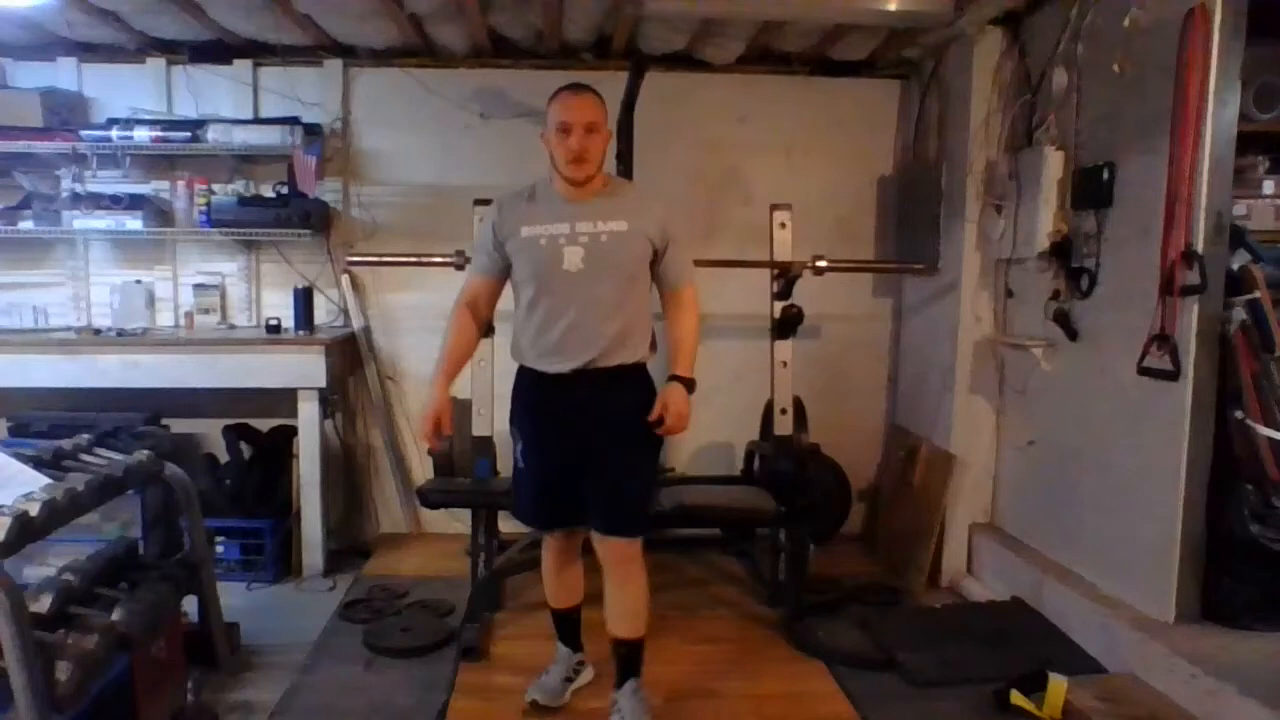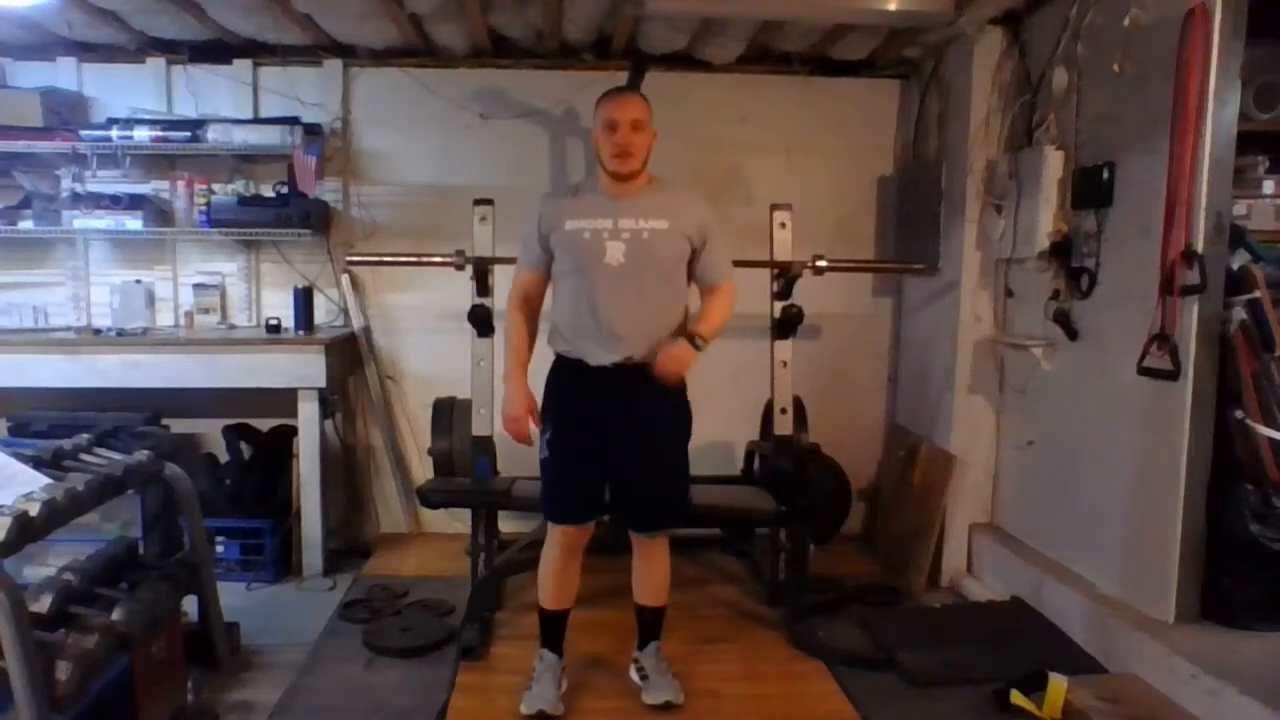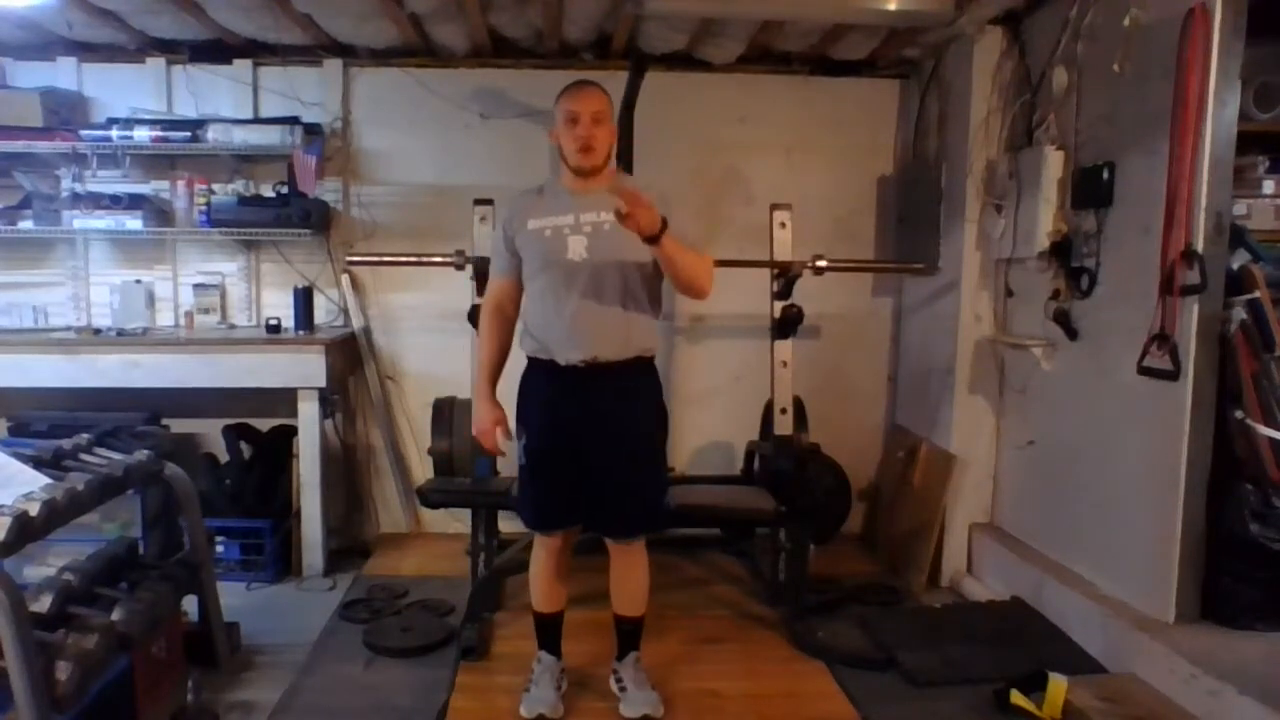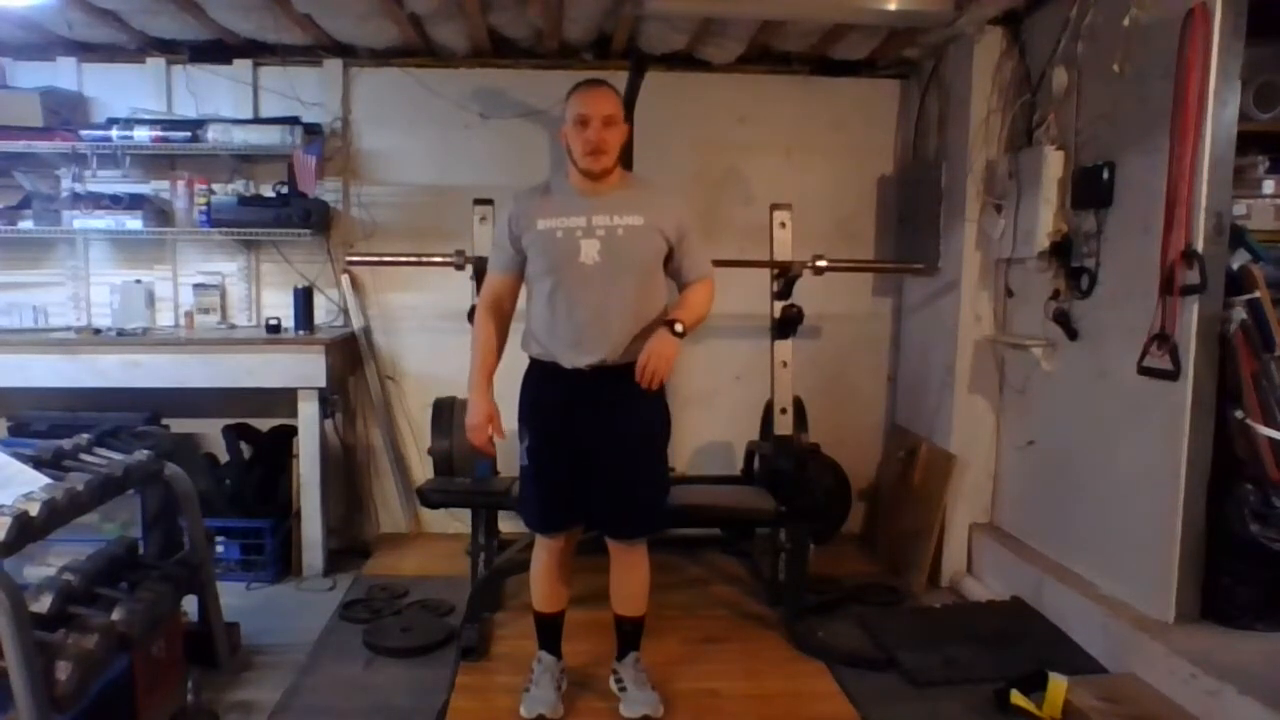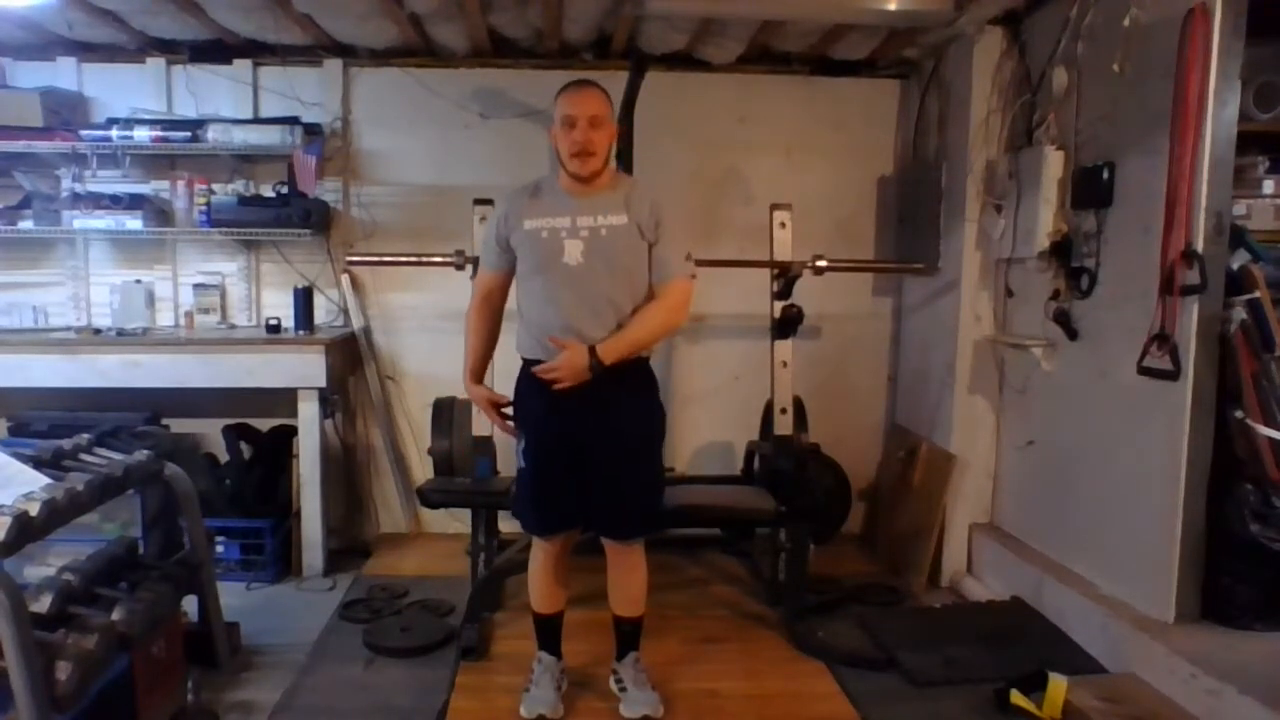
dt=1s
person 1, frame 1
left shoulder: (644, 213)
right shoulder: (512, 215)
left elbow: (681, 298)
right elbow: (473, 304)
left wrist: (680, 380)
right wrist: (441, 385)
left hip: (621, 392)
right hip: (542, 393)
left knee: (619, 547)
right knee: (557, 537)
right ankle: (570, 655)
person 1, frame 2
left shoulder: (686, 211)
right shoulder: (557, 212)
left elbow: (722, 294)
right elbow: (523, 301)
left wrist: (692, 340)
right wrist: (515, 382)
left hip: (653, 388)
right hip: (575, 384)
left knee: (650, 531)
right knee: (565, 530)
left ankle: (648, 654)
right ankle: (550, 661)
person 1, frame 3
left shoulder: (648, 201)
right shoulder: (524, 211)
left elbow: (701, 283)
right elbow: (498, 309)
left wrist: (655, 233)
right wrist: (484, 394)
left hip: (627, 387)
right hip: (549, 387)
left knee: (627, 536)
right knee: (550, 535)
left ankle: (628, 664)
right ankle: (548, 663)
person 1, frame 4
left shoulder: (658, 208)
right shoulder: (529, 209)
left elbow: (700, 285)
right elbow: (493, 304)
left wrist: (672, 328)
right wrist: (479, 390)
left hip: (631, 391)
right hip: (551, 388)
left knee: (629, 537)
right knee: (552, 536)
left ankle: (628, 664)
right ankle: (548, 662)
person 1, frame 5
left shoulder: (645, 206)
right shoulder: (518, 209)
left elbow: (675, 300)
right elbow: (487, 295)
left wrist: (595, 357)
right wrist: (474, 377)
left hip: (624, 389)
right hip: (543, 390)
left knee: (625, 538)
right knee: (549, 536)
left ankle: (628, 664)
right ankle: (548, 663)
